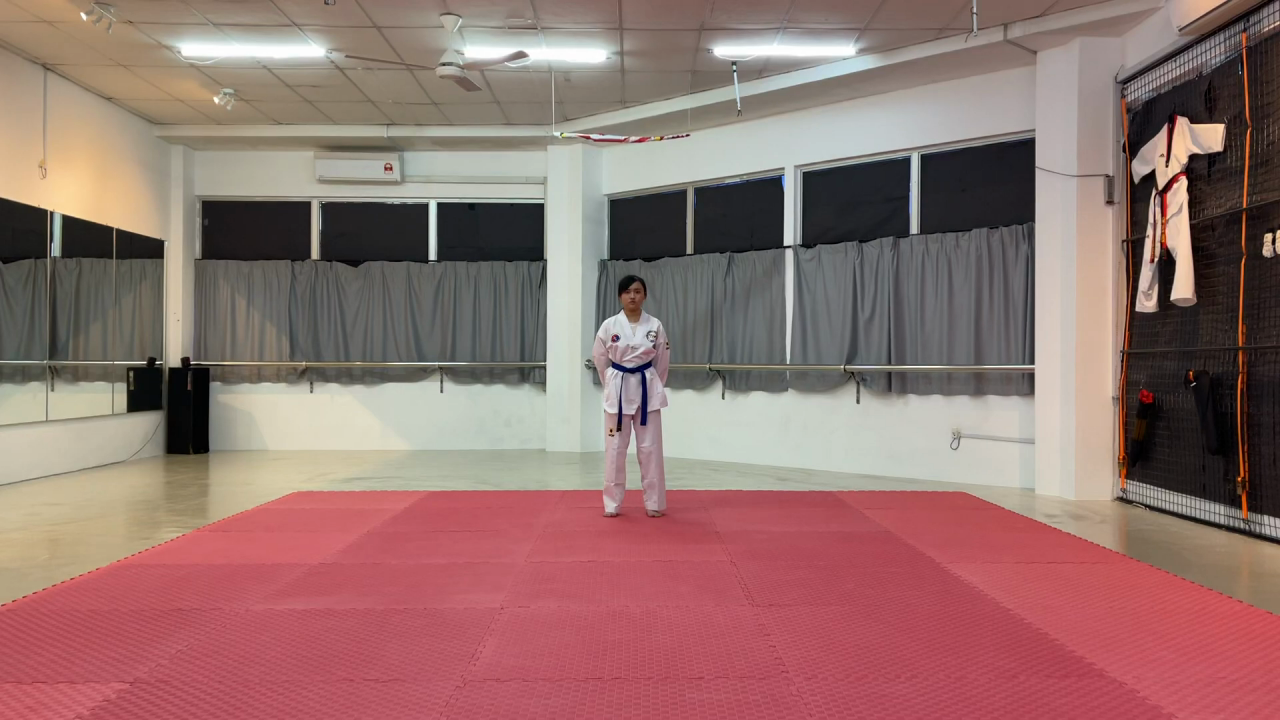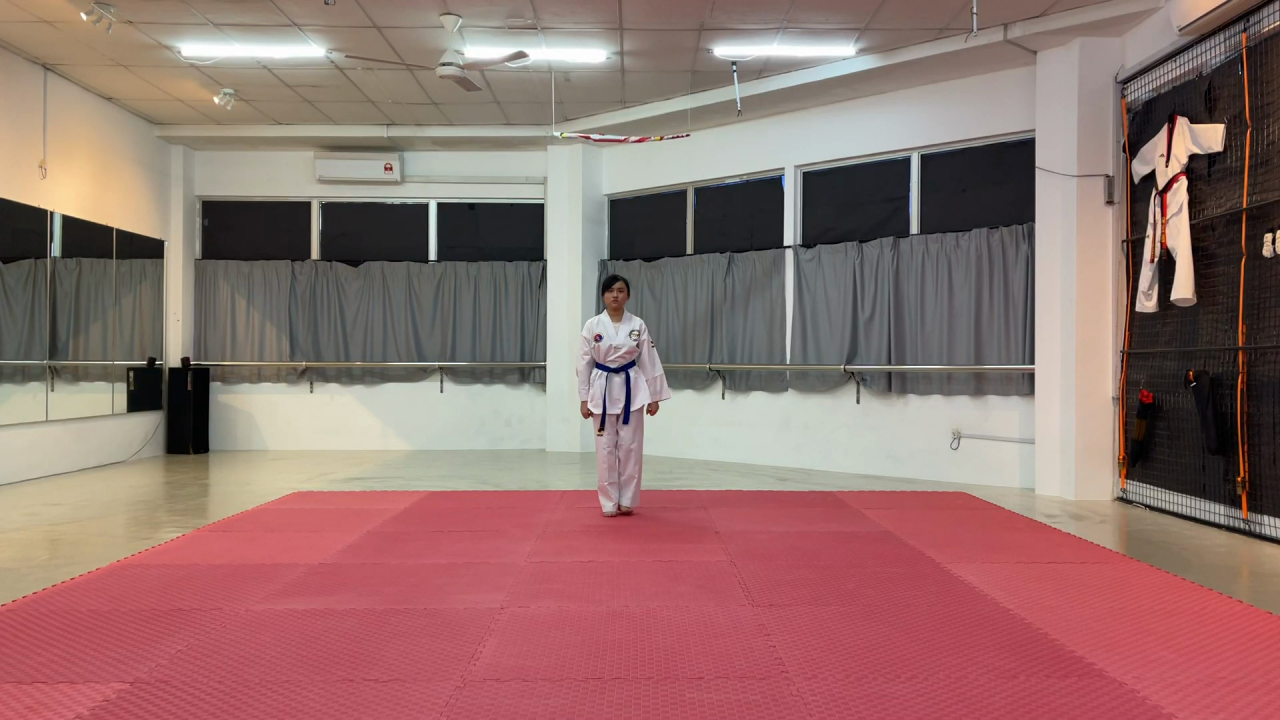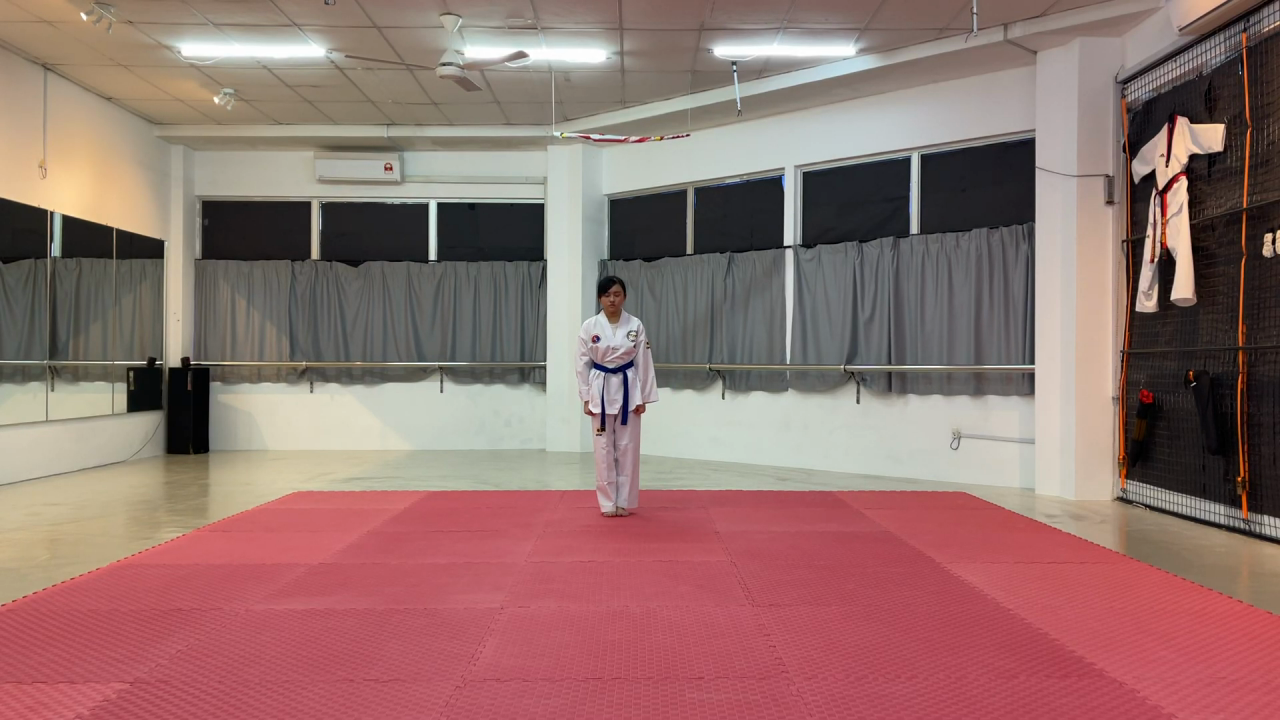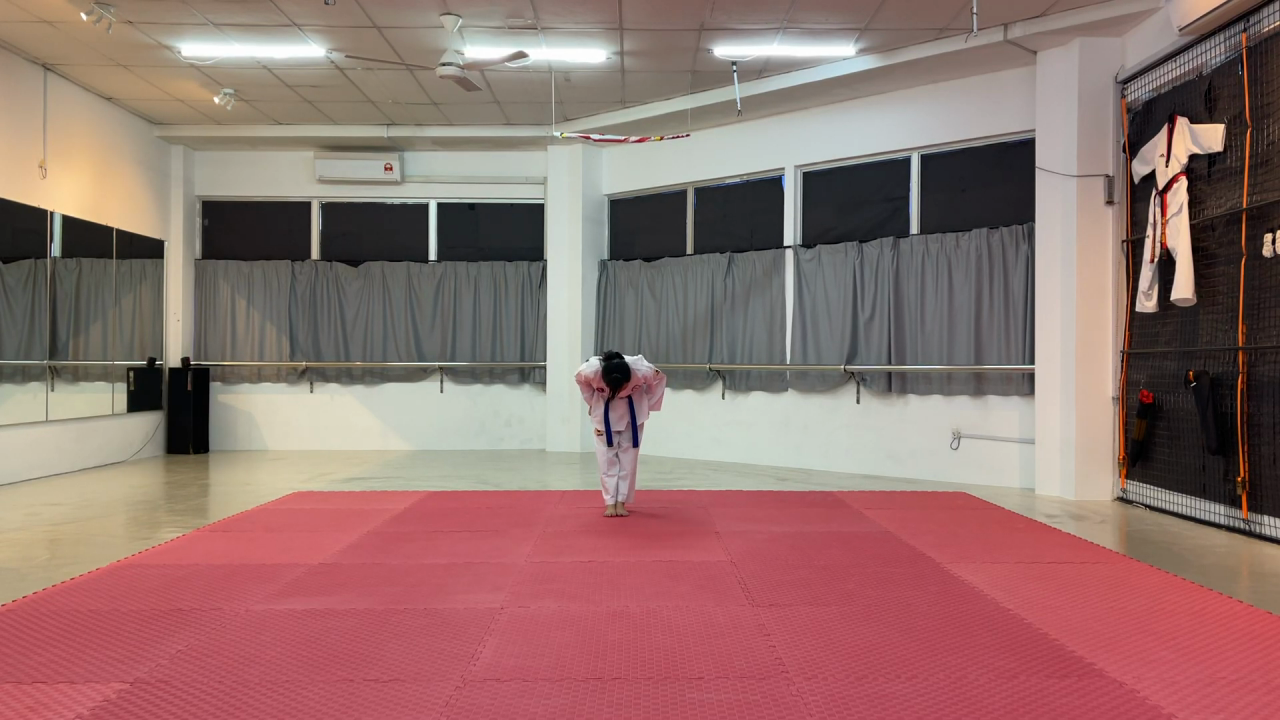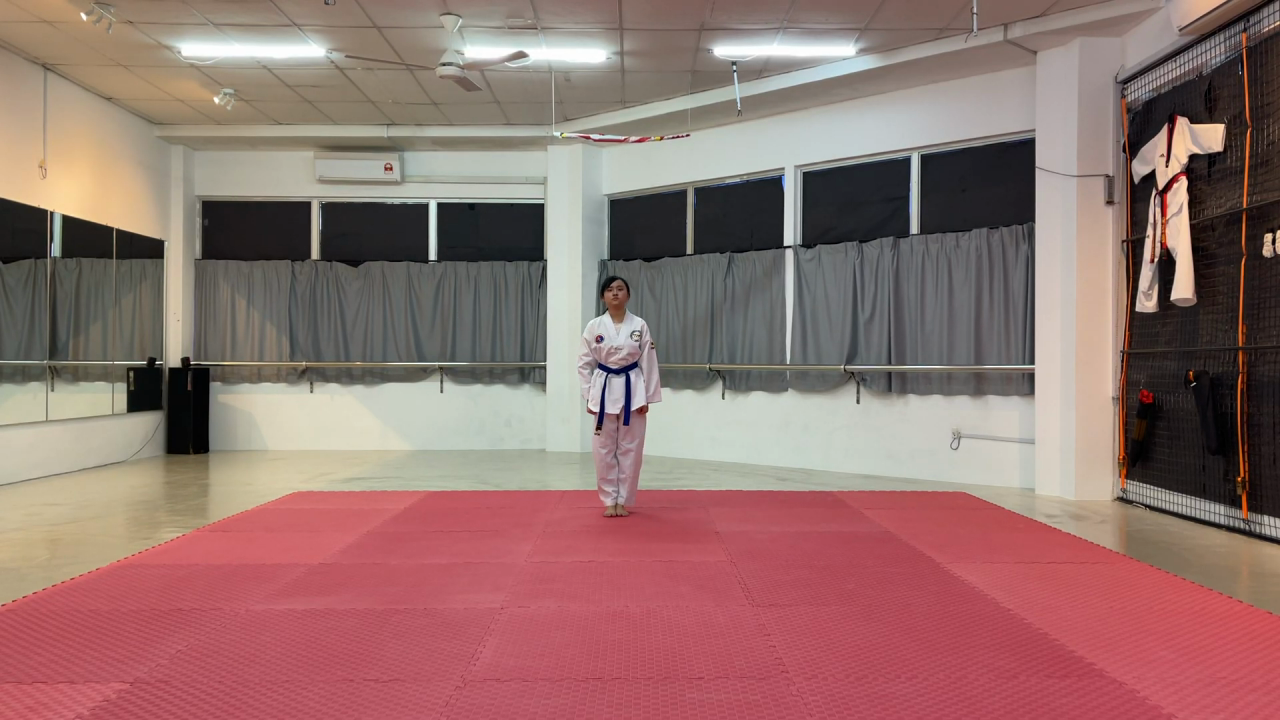
dt=1s
person 1, frame 1
left shoulder: (655, 326)
right shoulder: (609, 326)
left elbow: (662, 363)
right elbow: (600, 360)
left wrist: (650, 386)
right wrist: (615, 385)
left hip: (646, 390)
right hip: (618, 390)
left knee: (650, 447)
right knee: (616, 447)
left ankle: (654, 503)
right ankle: (612, 503)
person 1, frame 2
left shoulder: (638, 325)
right shoulder: (592, 325)
left elbow: (649, 361)
right elbow: (584, 363)
left wrist: (654, 396)
right wrist: (585, 398)
left hip: (631, 389)
right hip: (602, 389)
left knee: (631, 446)
right knee: (606, 447)
left ankle: (626, 500)
right ankle: (609, 502)
person 1, frame 3
left shoulder: (635, 325)
right shoulder: (589, 327)
left elbow: (644, 363)
right elbow: (582, 363)
left wrist: (643, 398)
right wrist: (586, 398)
left hip: (628, 390)
right hip: (600, 390)
left knee: (627, 447)
right knee: (604, 447)
left ankle: (624, 502)
right ankle: (608, 503)
person 1, frame 4
left shoulder: (643, 370)
right shoulder: (591, 371)
left elbow: (659, 380)
right elbow: (580, 380)
left wrist: (647, 406)
right wrist: (593, 404)
left hip: (632, 407)
right hip: (604, 408)
left knee: (628, 451)
right knee: (607, 452)
left ankle: (621, 501)
right ankle: (611, 501)
person 1, frame 5
left shoulder: (639, 325)
right shoulder: (594, 327)
left elbow: (648, 363)
right elbow: (585, 363)
left wrist: (647, 397)
right wrist: (589, 396)
left hip: (632, 390)
right hip: (603, 390)
left knee: (630, 448)
right knee: (604, 448)
left ankle: (622, 501)
right ankle: (609, 501)
